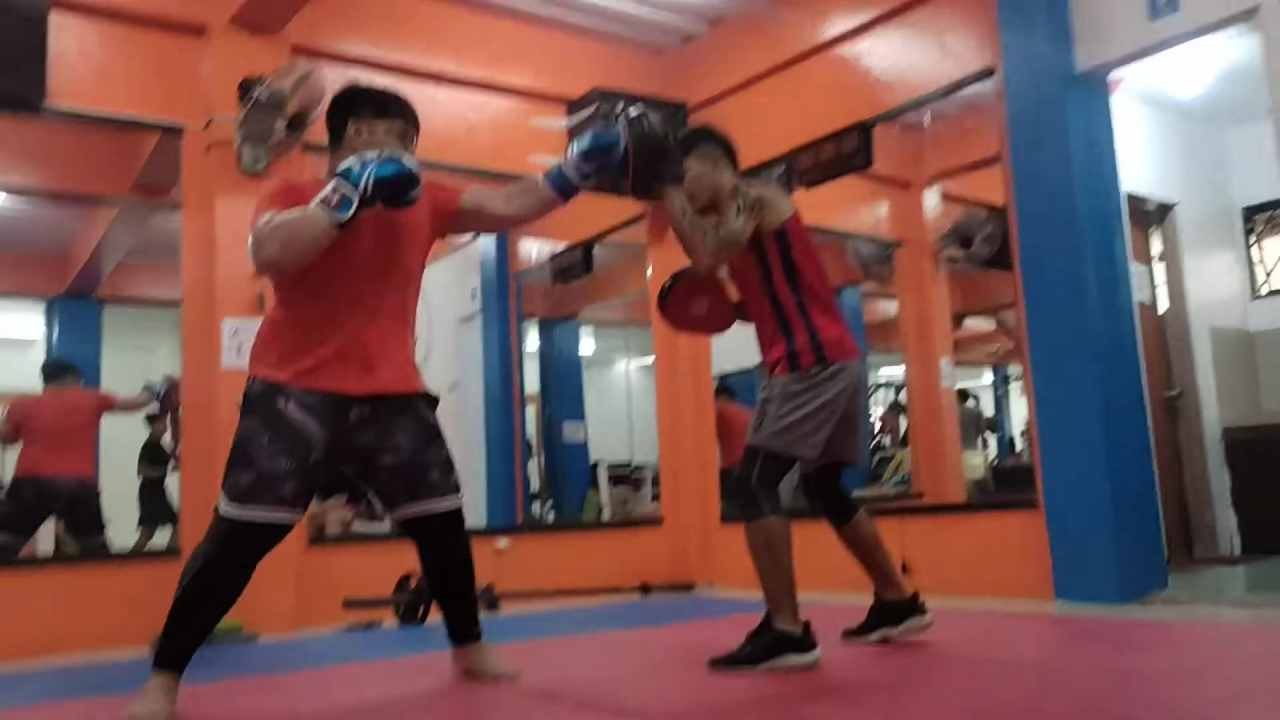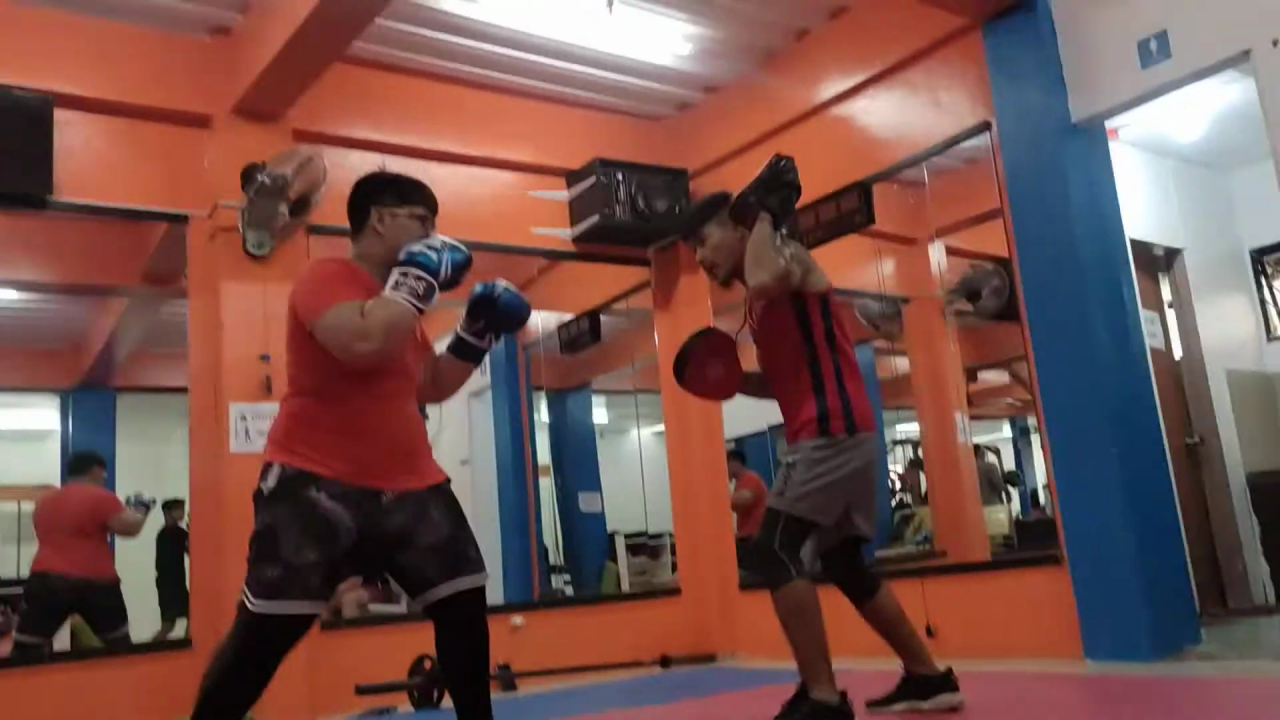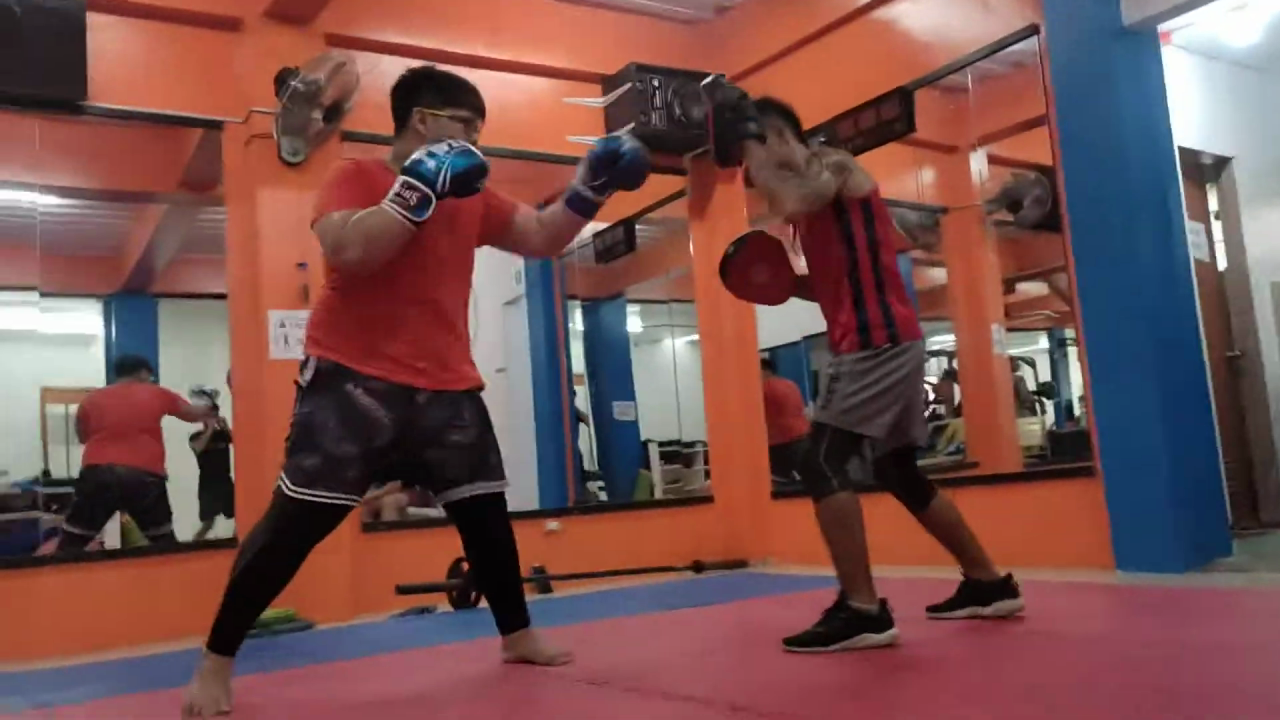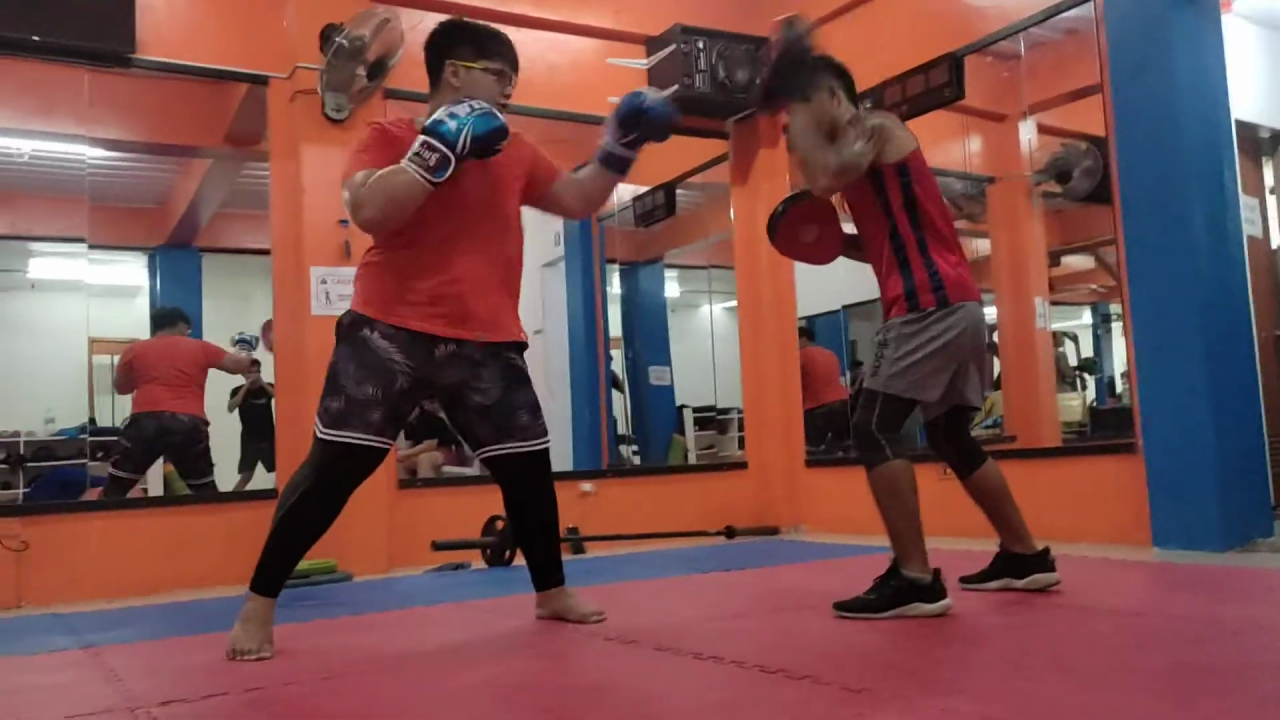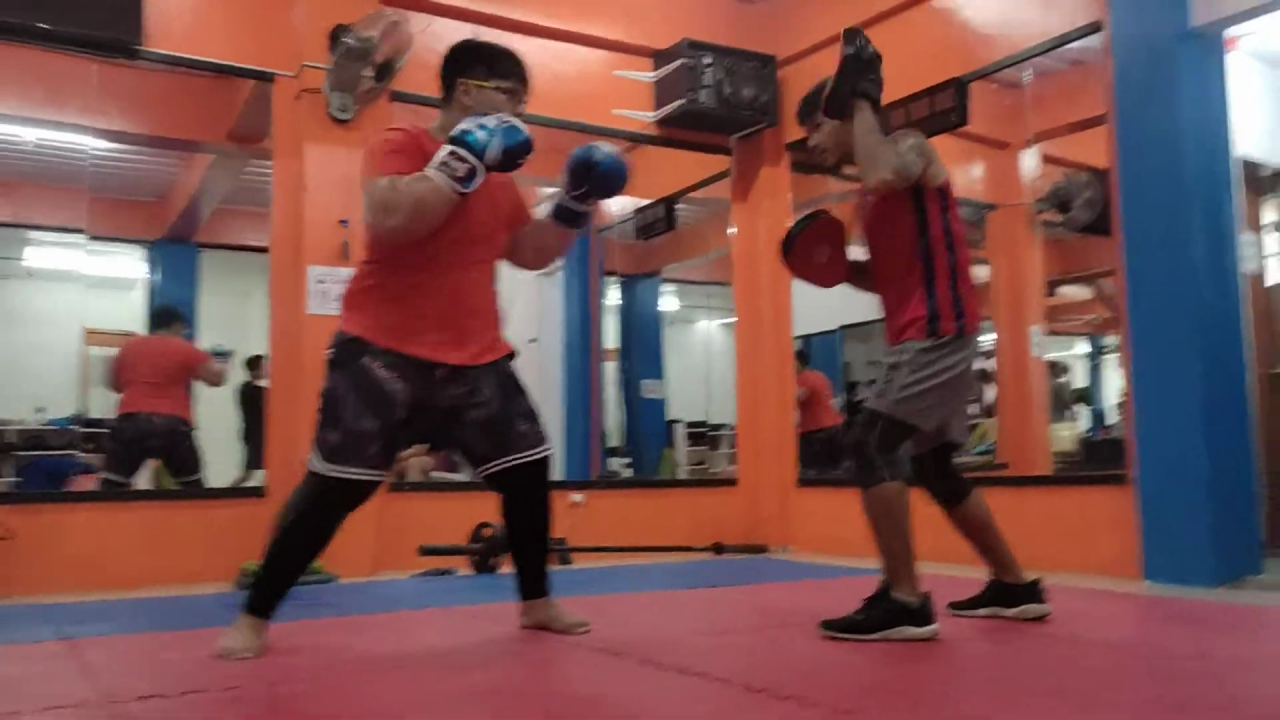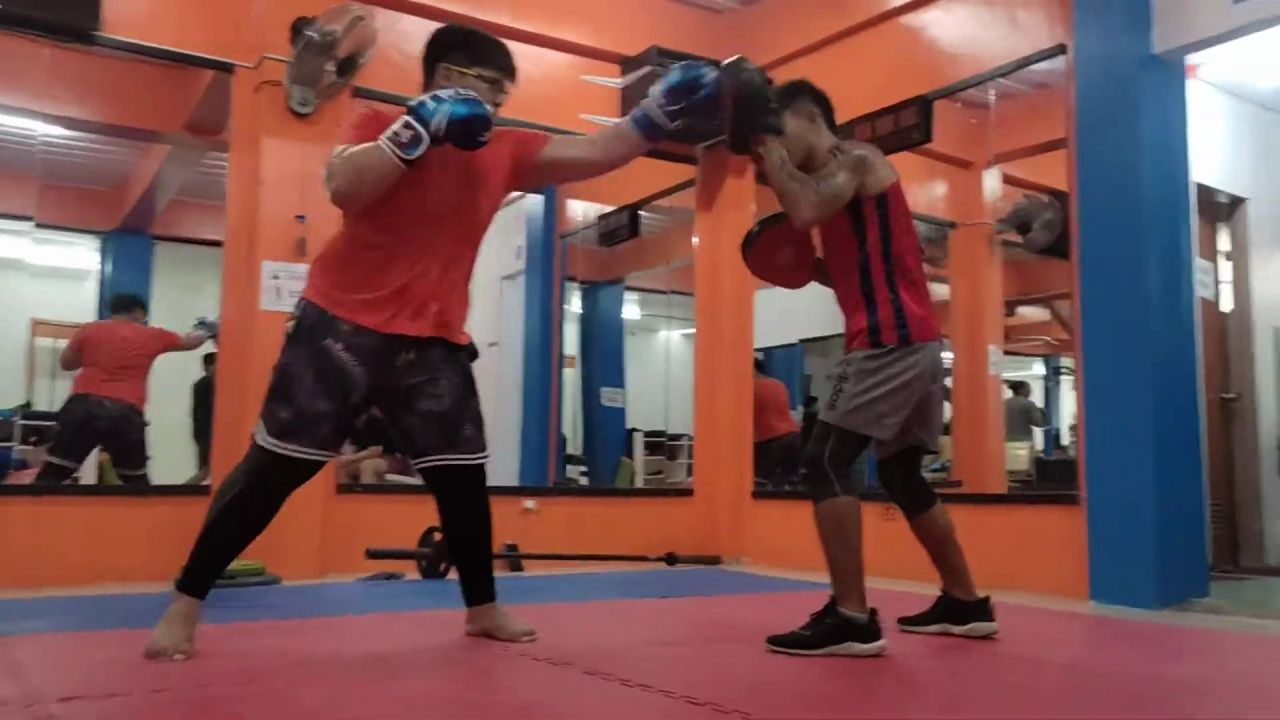
dt=0.3s
person 1, frame 1
left shoulder: (424, 201)
right shoulder: (293, 194)
left elbow: (506, 206)
right elbow: (271, 255)
left wrist: (574, 168)
right wrist: (345, 193)
left hip: (391, 397)
right hip: (296, 392)
left knee: (441, 523)
right knee: (243, 533)
left ankle: (469, 650)
person 1, frame 2
left shoulder: (404, 288)
right shoulder: (329, 278)
left elbow: (431, 387)
right elbow: (361, 345)
left wrist: (478, 334)
right wrist: (417, 281)
left hip: (408, 485)
right hip: (318, 483)
left knee: (463, 599)
right knee: (268, 627)
person 1, frame 3
left shoulder: (470, 197)
right shoulder: (358, 176)
left elbow: (540, 238)
right elbow: (351, 251)
left wrist: (593, 186)
right wrist: (420, 187)
left hip: (443, 387)
right hip: (352, 378)
left knee: (486, 509)
right knee: (301, 517)
left ankle: (518, 636)
right ankle: (216, 662)
person 1, frame 4
left shoulder: (511, 148)
right shoulder: (396, 135)
left elbow: (580, 199)
right elbow: (371, 213)
left wrist: (623, 141)
right wrist: (443, 144)
left hip: (483, 342)
right hip: (387, 331)
left knee: (527, 466)
right knee: (337, 465)
left ankle: (552, 593)
right ankle: (259, 604)
person 1, frame 5
left shoulder: (501, 171)
right shoulder: (401, 144)
left elbow: (534, 252)
right elbow: (394, 222)
left wrist: (577, 200)
right wrist: (464, 157)
left hip: (475, 360)
right hip: (383, 351)
left knee: (529, 471)
right knee: (338, 486)
left ankle: (537, 602)
right ankle: (252, 616)
person 1, frame 6
left shoulder: (504, 147)
right shoulder: (377, 122)
left elbow: (589, 154)
right elbow: (347, 187)
left wrist: (658, 110)
right wrist: (419, 125)
left hip: (435, 343)
right hip: (343, 327)
left knee: (462, 477)
right knee: (279, 464)
left ankle: (483, 608)
right ankle: (185, 606)
person 2, frame 1
left shoulder: (753, 195)
right shoulder: (746, 221)
left elbow: (707, 252)
left wrist: (666, 185)
left hip: (810, 365)
right hip: (835, 362)
left knee: (753, 483)
right knee: (823, 488)
left ankle: (786, 631)
right ankle: (897, 602)
person 2, frame 2
left shoulder: (785, 254)
right shoulder: (766, 291)
left elbow: (761, 281)
left wrist: (761, 215)
right wrist: (732, 381)
left hip: (834, 431)
right hip: (845, 432)
left knee: (774, 549)
right knee: (842, 562)
right ankle: (929, 676)
person 2, frame 3
left shoulder: (831, 164)
right shoulder: (814, 190)
left elbow: (792, 206)
left wrist: (750, 142)
left hip: (877, 341)
right hip: (890, 342)
left knee: (821, 462)
right knee: (897, 472)
left ankle: (862, 609)
right ankle: (988, 582)
person 2, frame 4
left shoulder: (875, 128)
right shoulder: (859, 153)
left elbow: (820, 178)
left wrist: (789, 102)
left hip: (930, 305)
right hip: (954, 304)
left knee: (872, 428)
right knee: (949, 435)
left ankle: (913, 578)
right ankle: (1024, 555)
person 2, frame 5
left shoulder: (911, 147)
right shoulder: (875, 196)
left elbow: (884, 175)
left wrist: (859, 103)
right wrist: (839, 268)
left hip: (937, 332)
right hip: (932, 336)
left knee: (870, 447)
right knee: (933, 466)
left ankle: (906, 600)
right ankle: (1015, 587)
person 2, frame 6
left shoulder: (856, 156)
right shoulder: (832, 182)
left elbow: (806, 211)
left wrist: (763, 139)
left hip: (891, 342)
right hip: (904, 343)
left knee: (825, 461)
right knee: (903, 475)
left ankle: (851, 619)
right ankle: (965, 603)
person 3, frame 1
left shoulder: (22, 405)
right shoulder: (90, 399)
right elbow: (132, 403)
right wrist: (152, 393)
left hip: (32, 483)
right hip: (78, 486)
right knee: (97, 550)
person 3, frame 2
left shoulder: (44, 503)
right shoulder: (100, 498)
right elbow: (129, 528)
right wrist: (141, 509)
left hip: (45, 580)
right hip: (94, 582)
left knee: (24, 651)
right knee: (120, 645)
person 3, frame 3
left shoulder: (91, 399)
right shoulder: (157, 395)
left elbow: (82, 436)
right elbow: (195, 414)
right wrist: (207, 407)
left hip: (97, 474)
right hip: (142, 476)
left knee: (71, 543)
right knee: (164, 541)
person 3, frame 4
left shoulder: (136, 350)
right shoulder: (199, 348)
left elbow: (120, 387)
right elbow: (239, 365)
left hip: (146, 422)
right hip: (188, 425)
left knee: (115, 487)
right knee: (205, 490)
person 3, frame 5
left shoulder: (128, 349)
right shoulder: (185, 350)
left elbow: (117, 386)
right elbow: (216, 378)
right wrist: (220, 360)
left hip: (131, 423)
right hip: (173, 425)
left knee: (111, 487)
right knee: (193, 488)
person 3, frame 6
left shoulder: (88, 331)
right shoulder: (152, 336)
left elbow: (65, 362)
right elbow: (190, 341)
right wrist: (206, 330)
left hip: (80, 405)
right hip: (122, 413)
left knee: (52, 474)
right knee: (136, 480)
